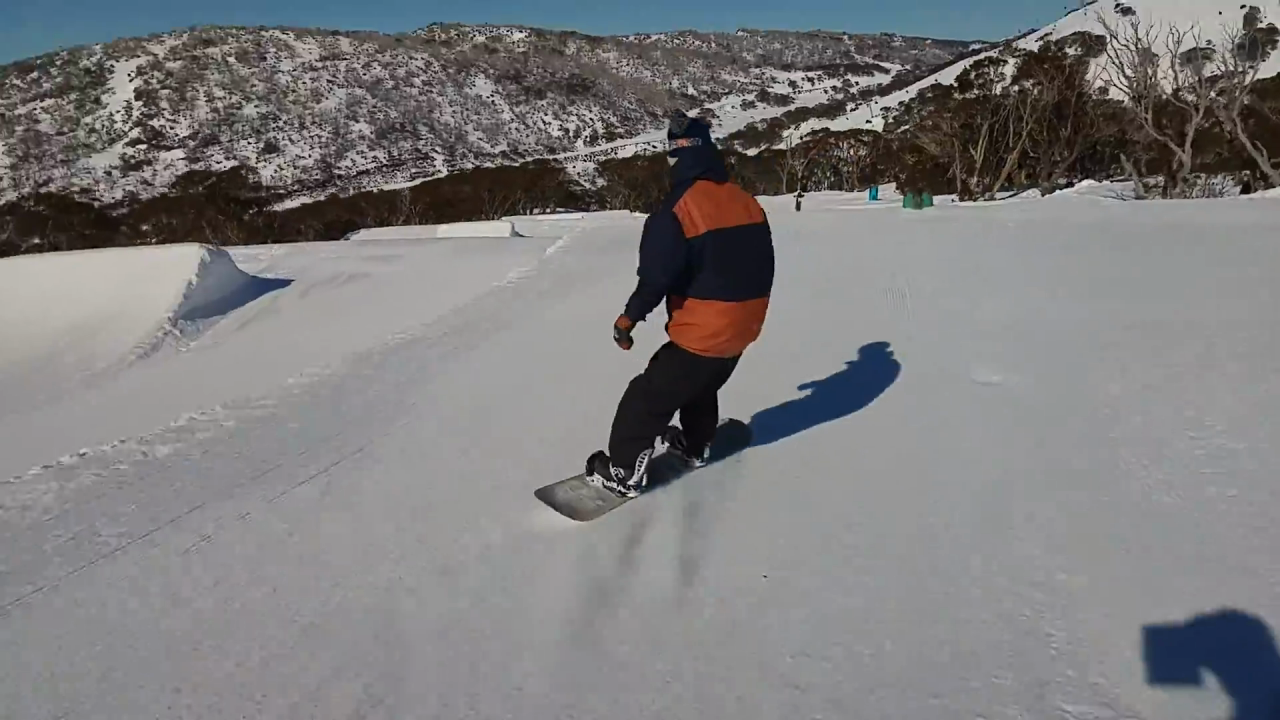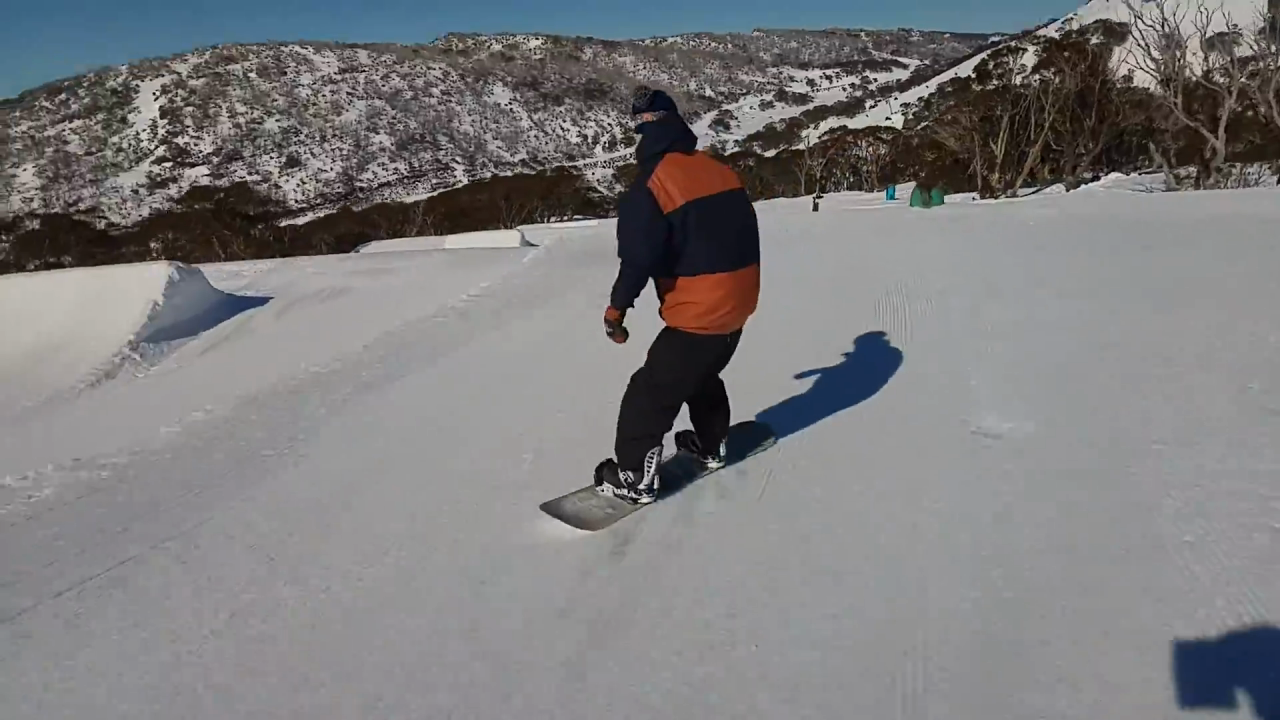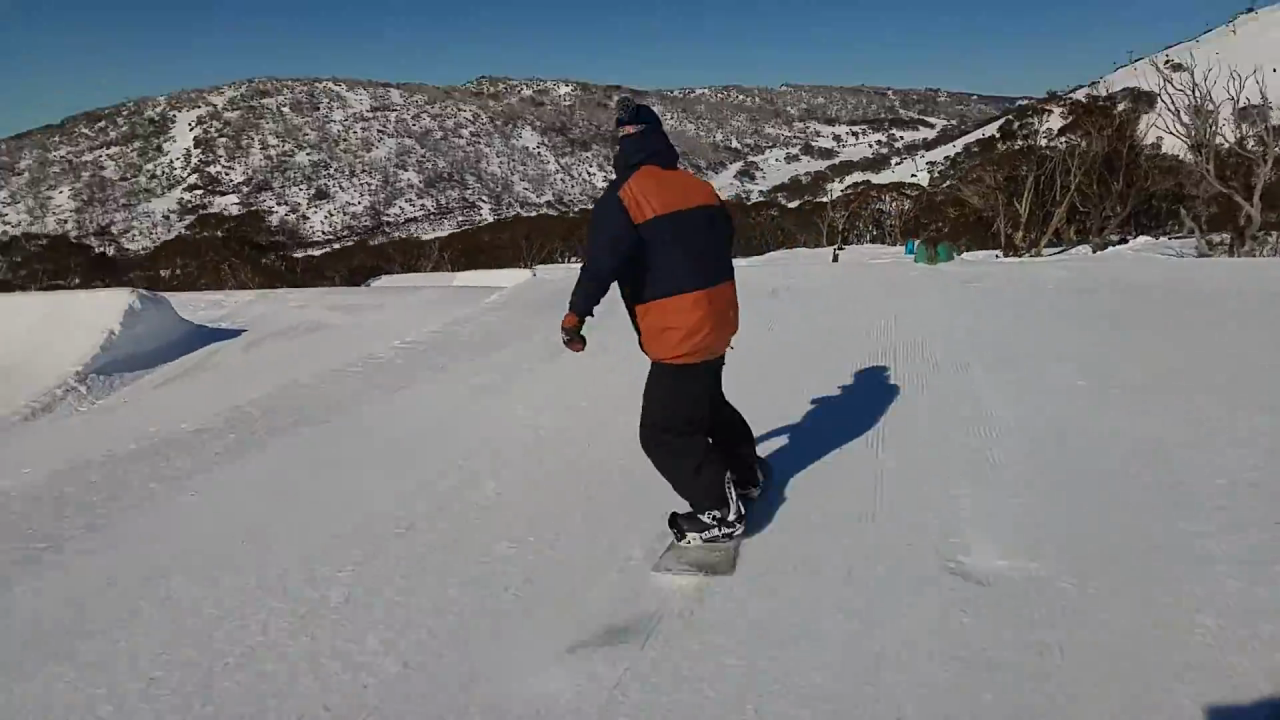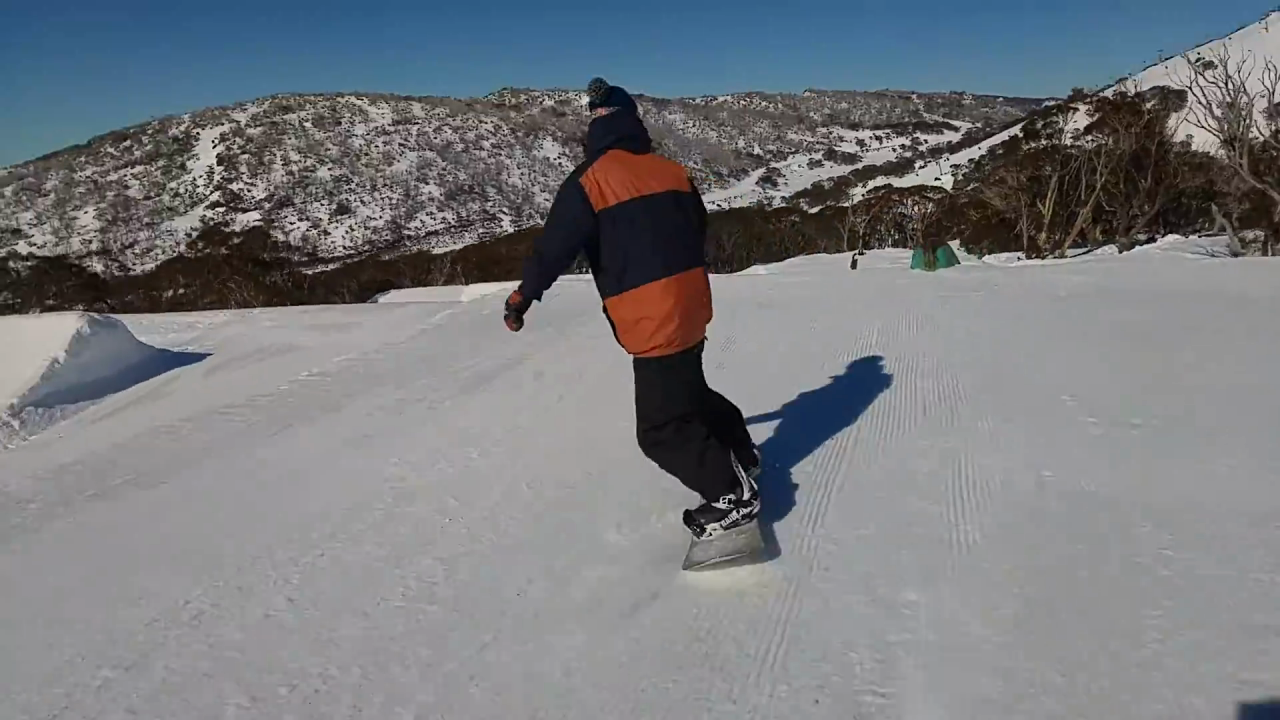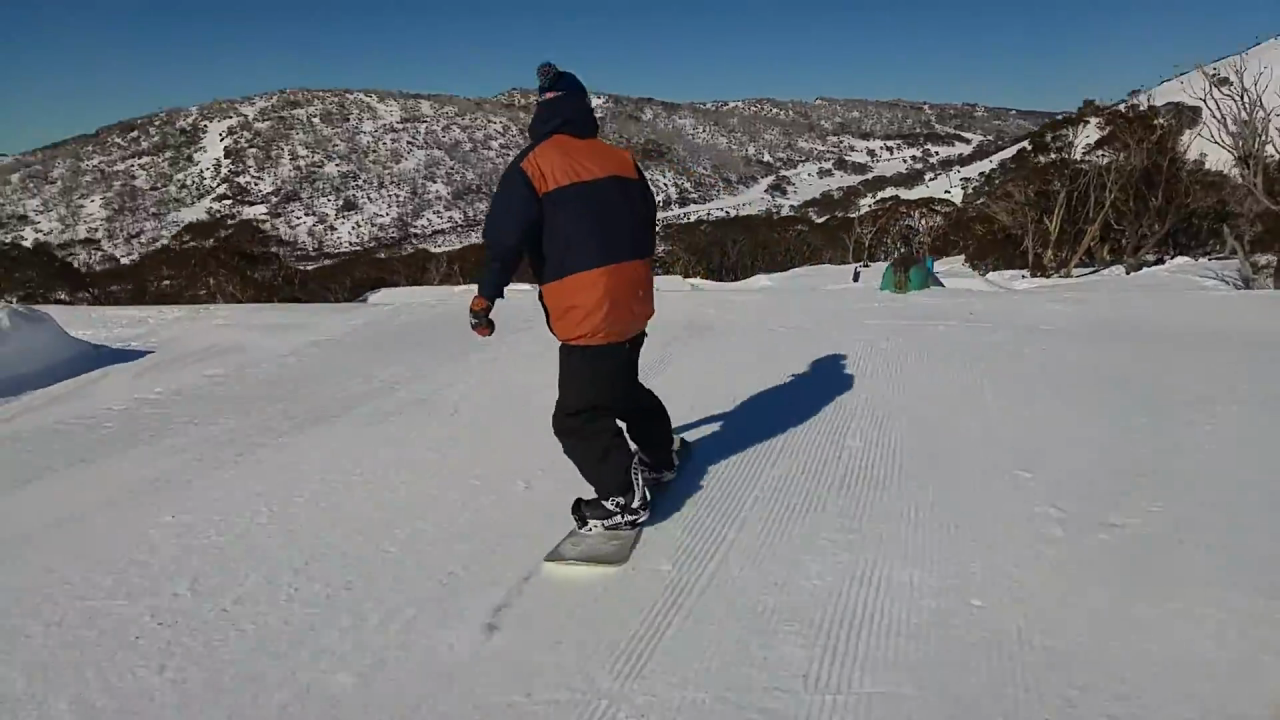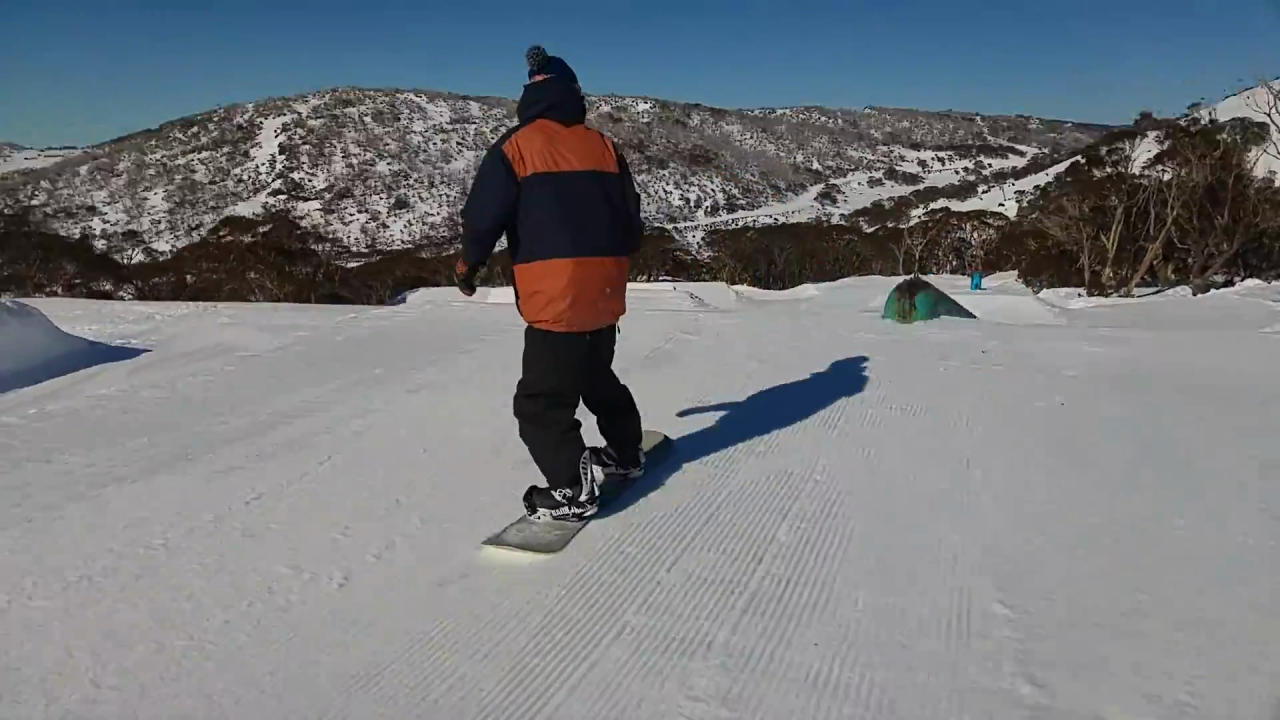
dt=0.2s
person 1, frame 1
left shoulder: (677, 208)
right shoulder: (747, 202)
left elbow: (656, 274)
right elbow: (763, 265)
left wrist: (629, 317)
left hip: (703, 330)
right hip: (745, 326)
left knee: (648, 398)
right knee: (699, 386)
right ankle: (696, 444)
person 1, frame 2
left shoulder: (650, 184)
right shoulder: (722, 171)
left elbow: (637, 254)
right elbow: (745, 232)
left wrist: (617, 305)
left hip: (699, 309)
right hip: (740, 299)
left knee: (652, 392)
right knee: (700, 375)
left ankle: (633, 476)
right ankle: (712, 444)
person 1, frame 3
left shoulder: (626, 194)
right shoulder: (699, 187)
left elbow: (602, 263)
left wrist: (575, 315)
left hip: (679, 332)
right hip: (718, 320)
left knee: (668, 432)
right knee: (707, 403)
left ankle: (719, 512)
right ankle: (742, 475)
person 1, frame 4
left shoulder: (590, 180)
right shoulder: (673, 171)
left elbow: (555, 245)
left wrist: (523, 294)
left hip: (653, 320)
right hip: (691, 305)
left knee: (661, 427)
right knee: (689, 391)
left ankle: (732, 495)
right ankle: (739, 454)
person 1, frame 5
left shoulder: (534, 163)
right shoulder: (619, 158)
left elbow: (505, 237)
right elbow: (646, 225)
left wrist: (486, 295)
left hip: (587, 309)
right hip: (633, 300)
left knee: (579, 416)
right knee: (622, 386)
left ankle: (621, 498)
right ankle: (660, 454)
person 1, frame 6
left shoulder: (514, 147)
right shoulder: (606, 148)
left elbow: (483, 217)
right elbow: (631, 222)
left wrist: (468, 263)
left hip: (554, 298)
right hip: (607, 294)
left knee: (540, 402)
right knee: (596, 378)
left ankle: (572, 490)
right ankle: (626, 451)
